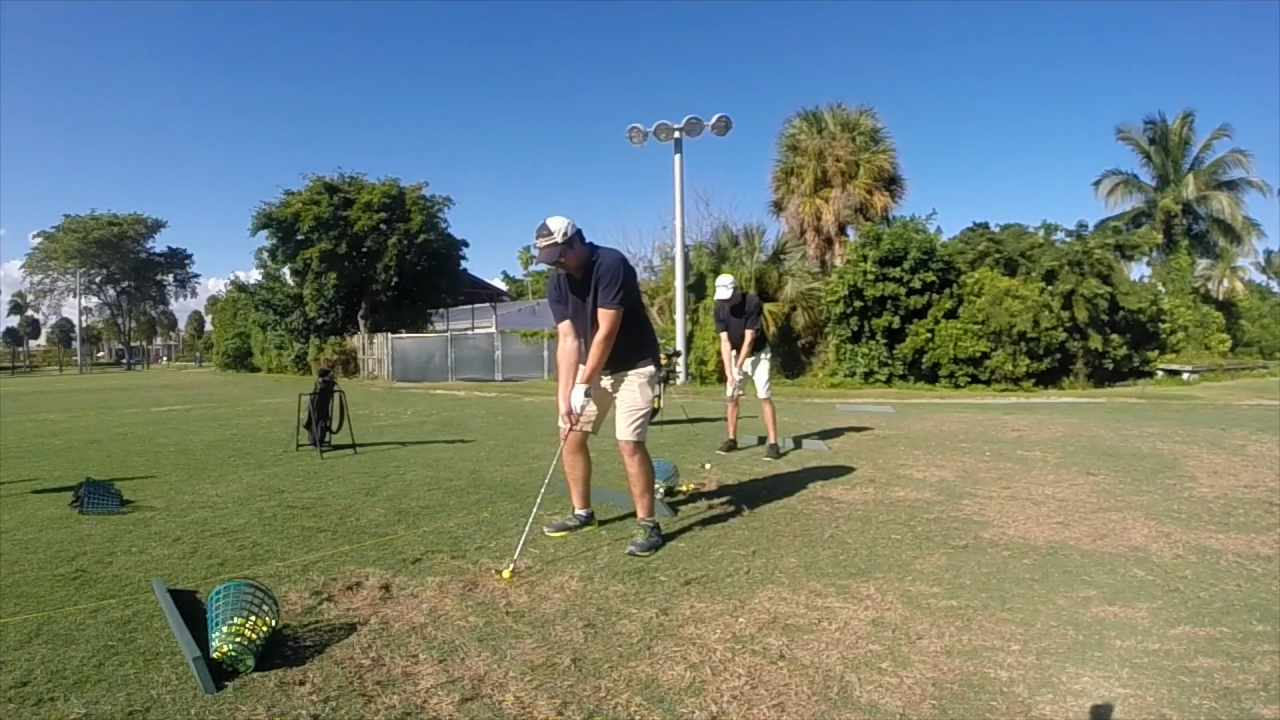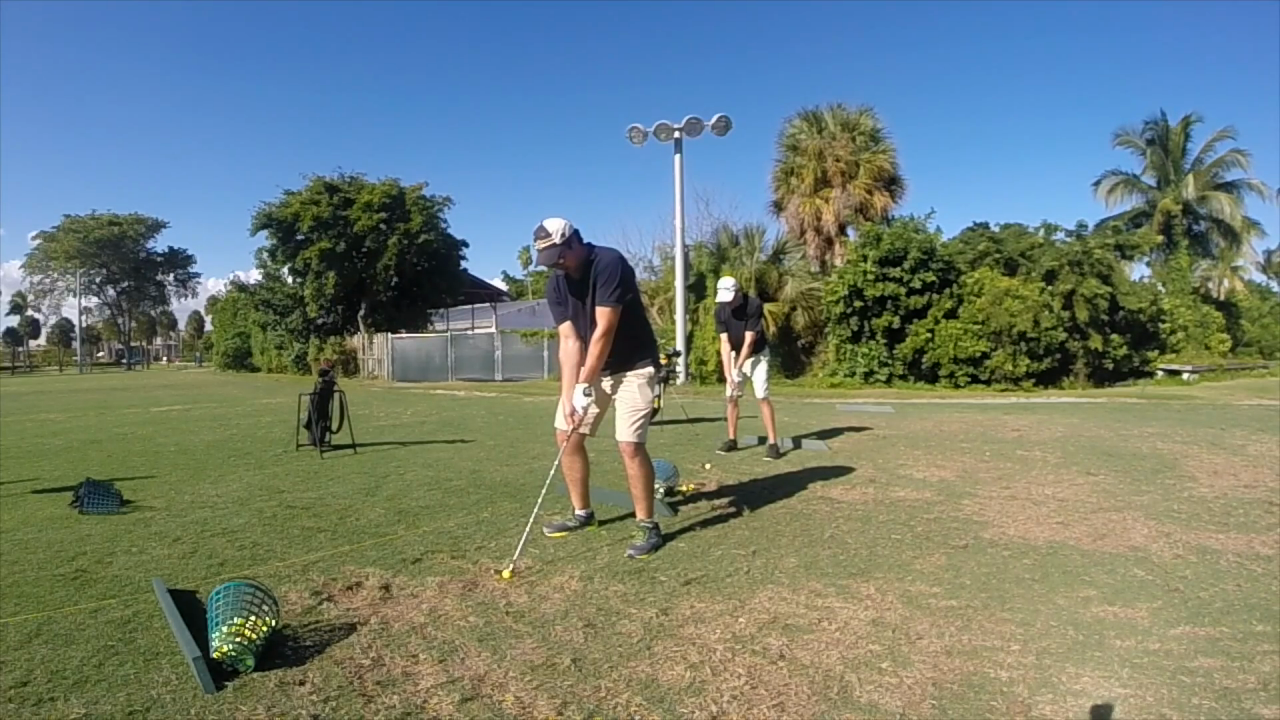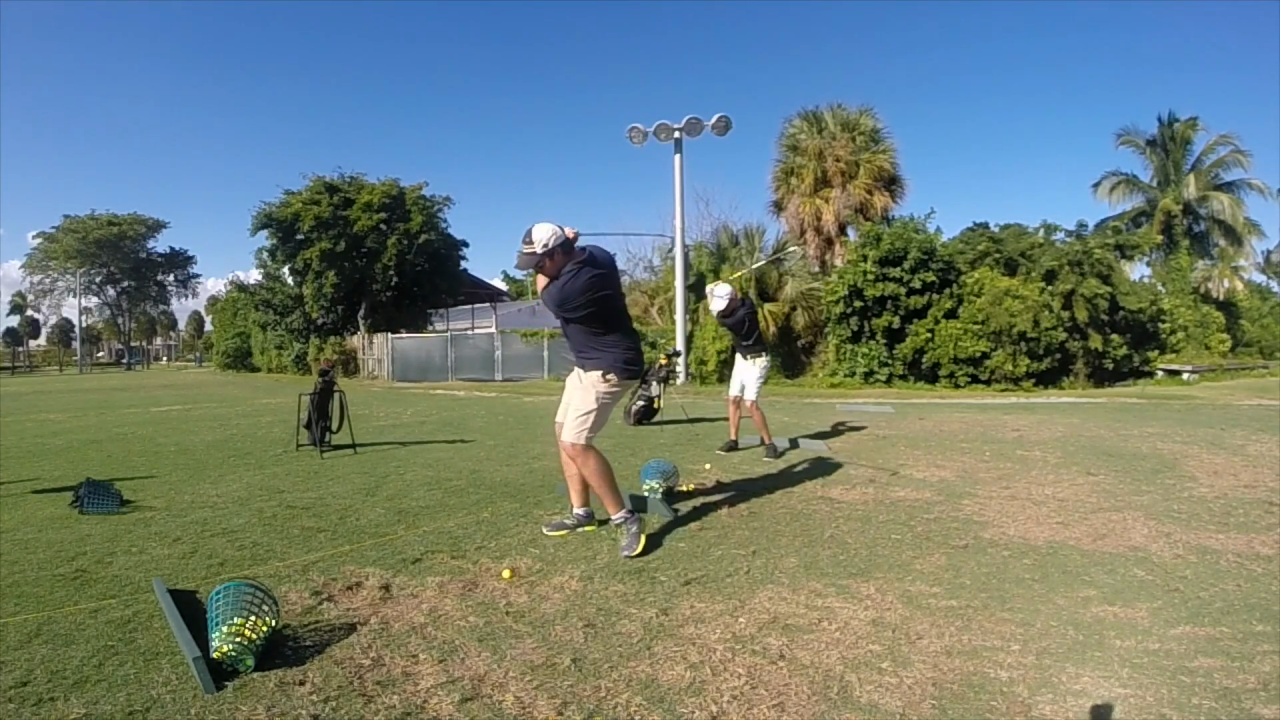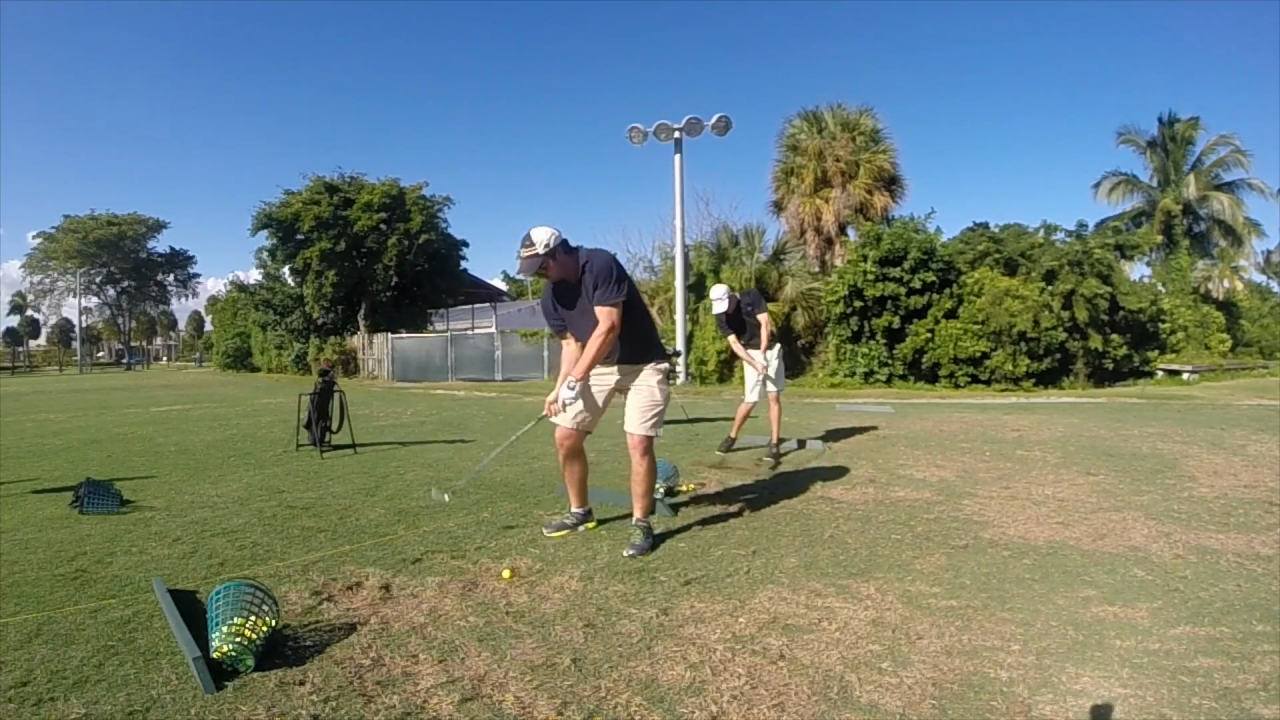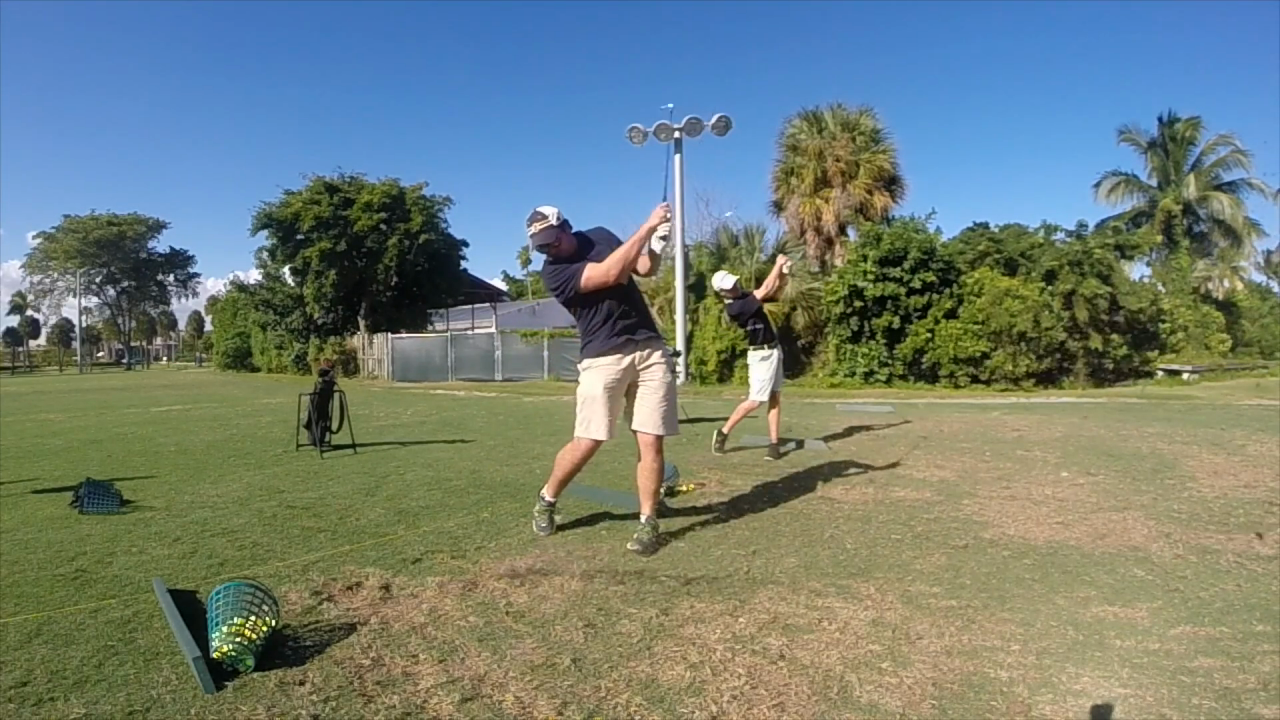
dt=1s
person 1, frame 1
left shoulder: (612, 265)
right shoulder: (557, 282)
left elbow: (606, 333)
right elbow: (568, 340)
left wrist: (583, 387)
right wrist: (563, 395)
left hip: (634, 365)
right hip: (592, 365)
left knee: (630, 443)
right knee: (571, 436)
left ankle: (648, 526)
right ankle: (582, 513)
person 1, frame 2
left shoulder: (610, 264)
right shoulder: (556, 284)
left elbow: (604, 332)
right elbow: (569, 340)
left wrist: (584, 388)
right wrist: (567, 395)
left hip: (633, 366)
right hip: (590, 366)
left knee: (629, 445)
right knee: (567, 436)
left ankle: (647, 526)
right ankle: (582, 514)
person 1, frame 3
left shoulder: (565, 291)
right shoulder: (596, 256)
left elbow: (543, 289)
right wrist: (567, 239)
left hip: (608, 368)
right hip: (594, 363)
left knee: (576, 443)
right knee: (564, 433)
left ankle: (625, 520)
right ankle: (581, 513)
person 1, frame 4
left shoulder: (600, 264)
right shoulder: (551, 295)
left elbow: (609, 326)
right elbow: (570, 343)
left wrist: (577, 378)
right wrist: (561, 386)
left hip: (643, 363)
right hip: (593, 366)
left knee: (639, 442)
right knee: (565, 437)
left ankle: (641, 524)
right ankle: (579, 512)
person 1, frame 5
left shoulder: (600, 237)
right shoulder: (554, 272)
left elbow: (645, 267)
right elbow: (611, 273)
left wrist: (657, 241)
right wrist: (647, 226)
left hip: (650, 349)
right hip: (603, 359)
left knee: (650, 441)
right knee: (586, 443)
left ankle: (648, 522)
right ankle: (547, 497)
person 2, frame 1
left shoulder: (753, 303)
right shoulder: (719, 309)
left elbow: (749, 339)
right elbow: (725, 342)
left wrist: (739, 367)
right wrist: (729, 372)
left hip: (758, 355)
right hip: (736, 354)
left knee: (764, 397)
right knee: (732, 396)
left ankle: (773, 443)
right ankle: (732, 439)
person 2, frame 2
left shoulder: (754, 306)
right shoulder: (720, 311)
left elbow: (749, 340)
right elbow: (725, 343)
left wrist: (738, 369)
right wrist: (728, 372)
left hip: (757, 356)
right hip: (735, 355)
left knee: (762, 397)
right knee: (731, 397)
left ankle: (772, 443)
right ankle: (732, 439)
person 2, frame 3
left shoulder: (738, 319)
right shoulder: (744, 301)
left elbow: (716, 313)
left wrist: (710, 293)
right wrist: (716, 290)
left hip: (756, 361)
right hip: (741, 358)
left knee: (750, 403)
right knee: (733, 399)
left ankle: (769, 444)
right ankle: (733, 440)
person 2, frame 4
left shoulder: (751, 297)
right shoulder: (721, 318)
left elbow: (765, 323)
right elbow: (735, 345)
left wrist: (763, 351)
right wrist: (755, 363)
left hip: (772, 351)
right hip: (751, 356)
left knee: (774, 397)
right knee: (750, 401)
left ankle: (774, 443)
right ankle: (731, 437)
person 2, frame 5
left shoulder: (742, 297)
right shoulder: (735, 308)
left elbow: (773, 288)
right elbow: (766, 288)
left wrist: (781, 270)
right wrist: (778, 263)
left hip: (773, 350)
right hip: (760, 355)
left knee: (775, 398)
right knee: (755, 400)
left ankle: (774, 443)
right ankle: (723, 432)
